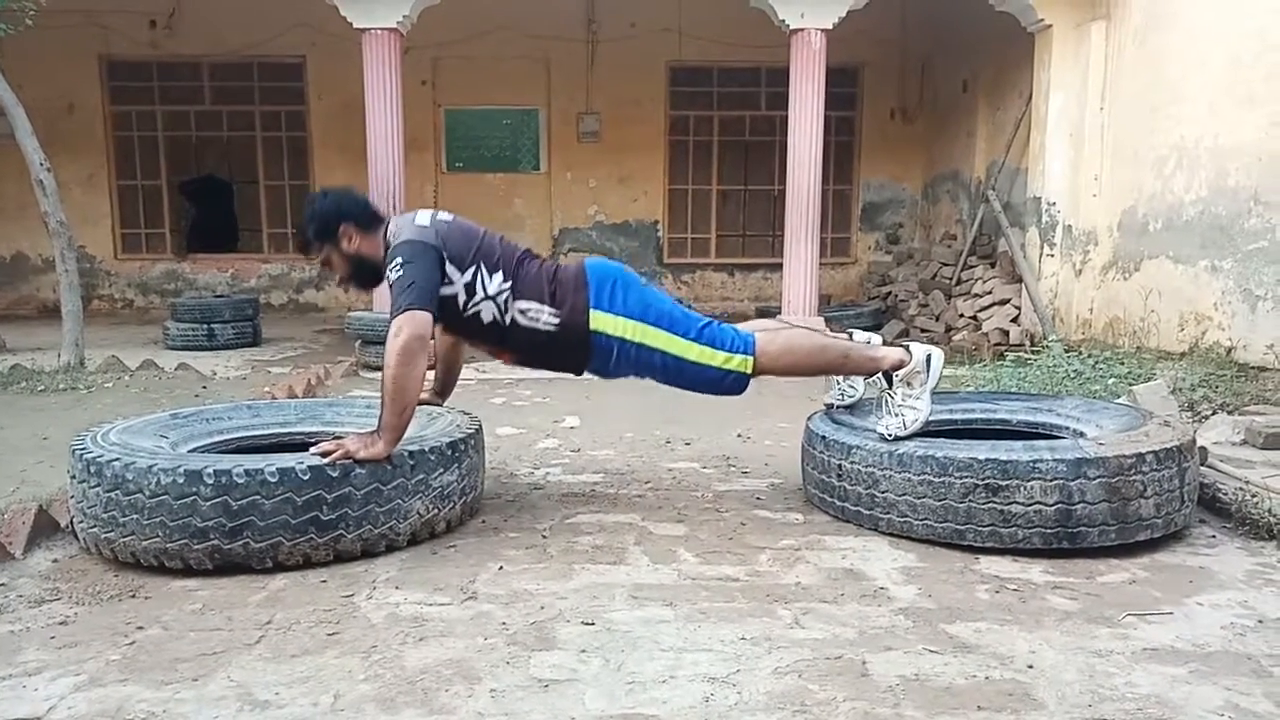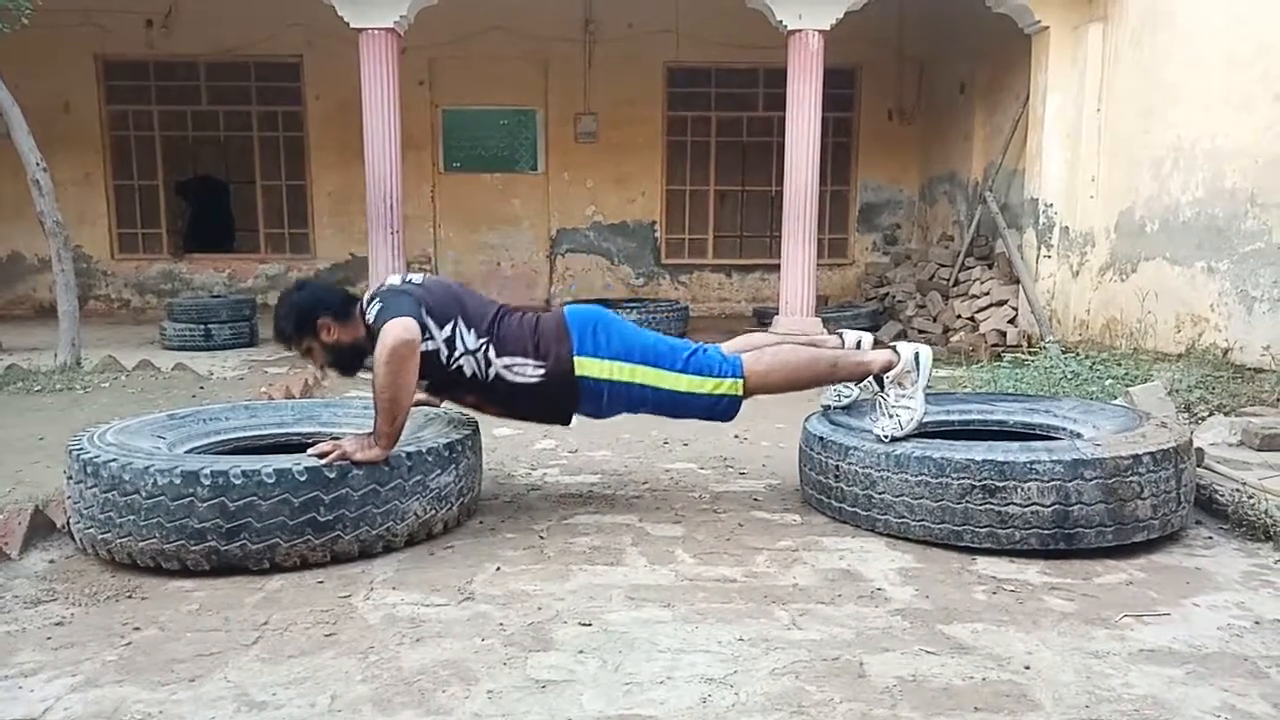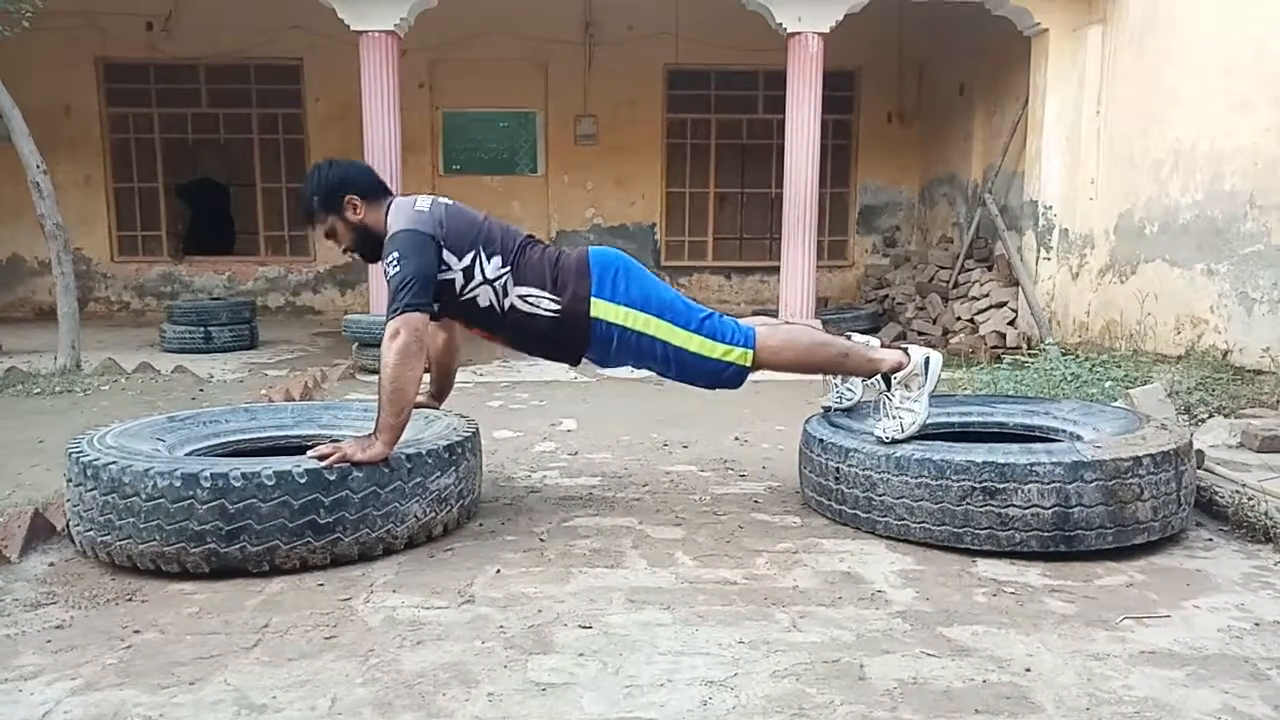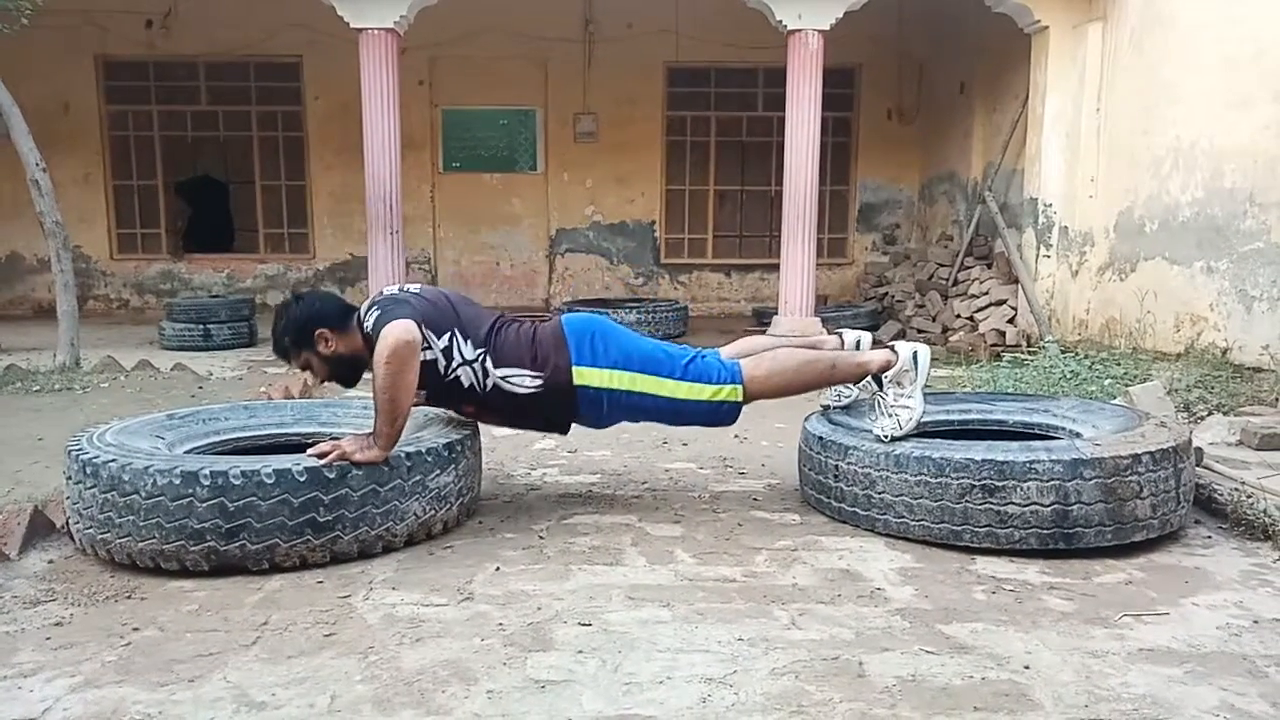
dt=0.4s
person 1, frame 1
left shoulder: (406, 248)
right shoulder: (420, 238)
left elbow: (410, 335)
right elbow: (449, 321)
left wrist: (384, 438)
right wrist: (438, 394)
left hip: (595, 314)
right hip: (590, 302)
left knee: (745, 355)
right knee: (734, 340)
left ankle: (900, 361)
right ankle: (856, 347)
person 1, frame 2
left shoulder: (382, 306)
right shoulder: (404, 296)
left elbow: (400, 343)
left wrist: (380, 441)
right wrist: (431, 392)
left hip: (580, 358)
right hip: (574, 340)
left knee: (736, 376)
right knee: (723, 359)
left ankle: (890, 361)
right ankle: (844, 344)
person 1, frame 3
left shoulder: (405, 234)
right shoulder: (421, 224)
left elbow: (405, 337)
right elbow: (444, 322)
left wrist: (380, 442)
right wrist: (434, 399)
left hip: (595, 302)
right hip: (590, 294)
left knee: (742, 350)
right knee: (733, 337)
left ankle: (897, 363)
right ankle: (857, 347)
person 1, frame 4
left shoulder: (379, 313)
right shoulder: (403, 305)
left elbow: (402, 344)
left wrist: (380, 441)
right wrist: (417, 400)
left hip: (579, 367)
right hip: (573, 348)
left knee: (735, 382)
right knee: (720, 364)
left ankle: (888, 361)
right ankle: (843, 345)
